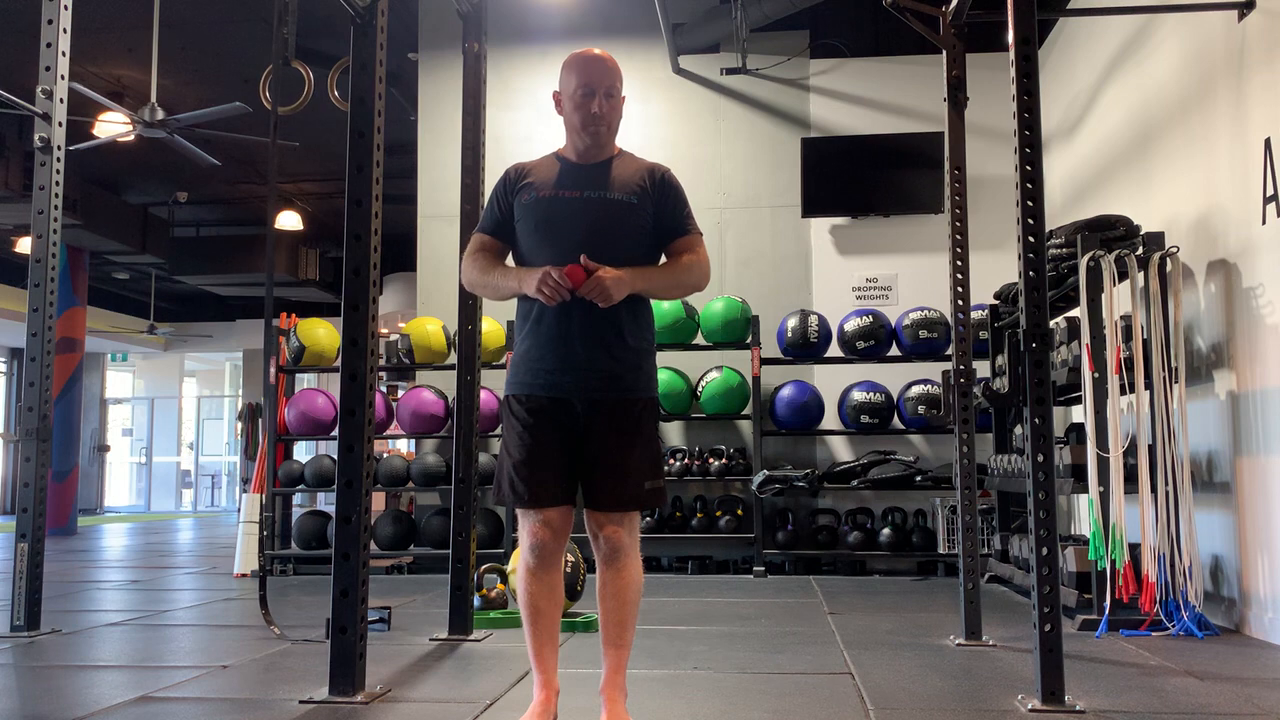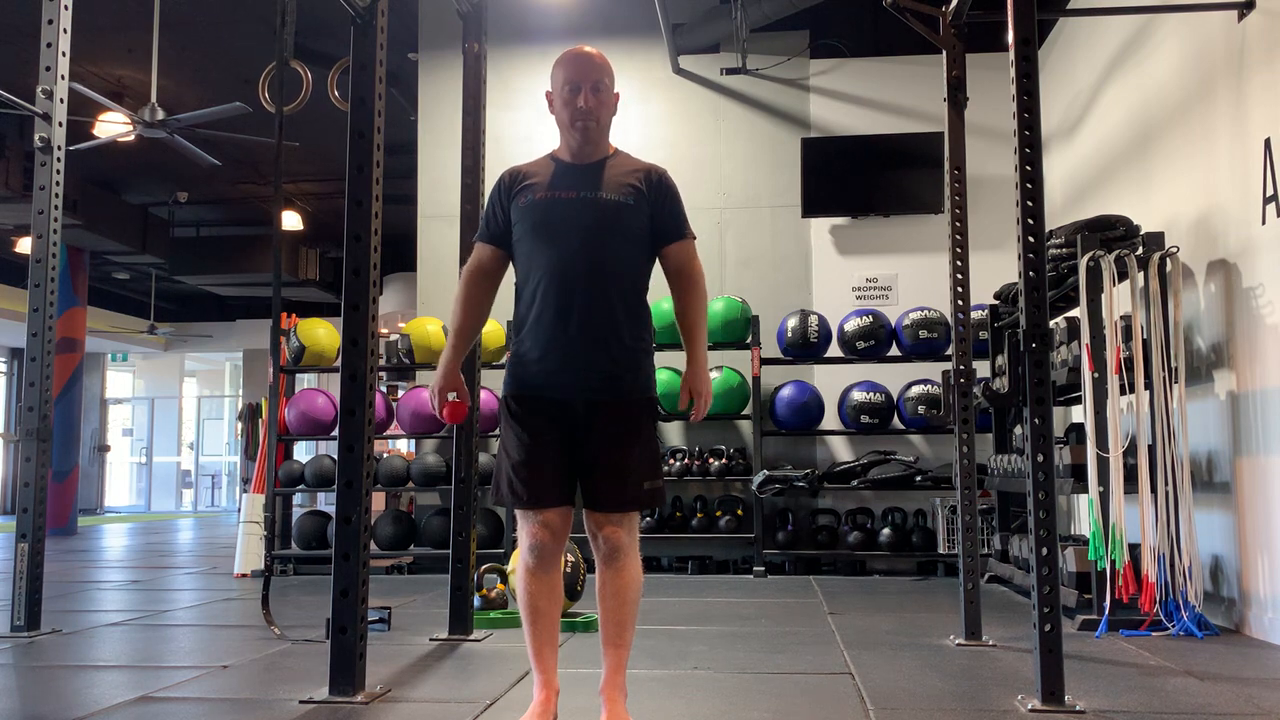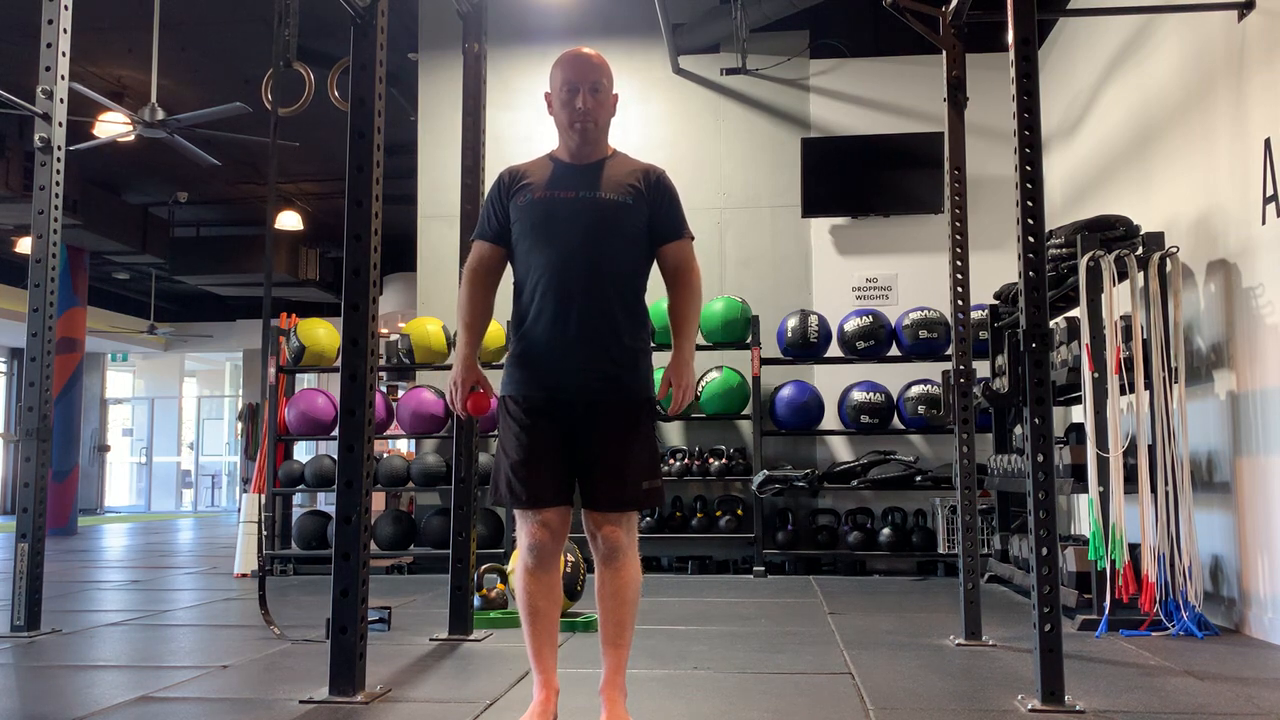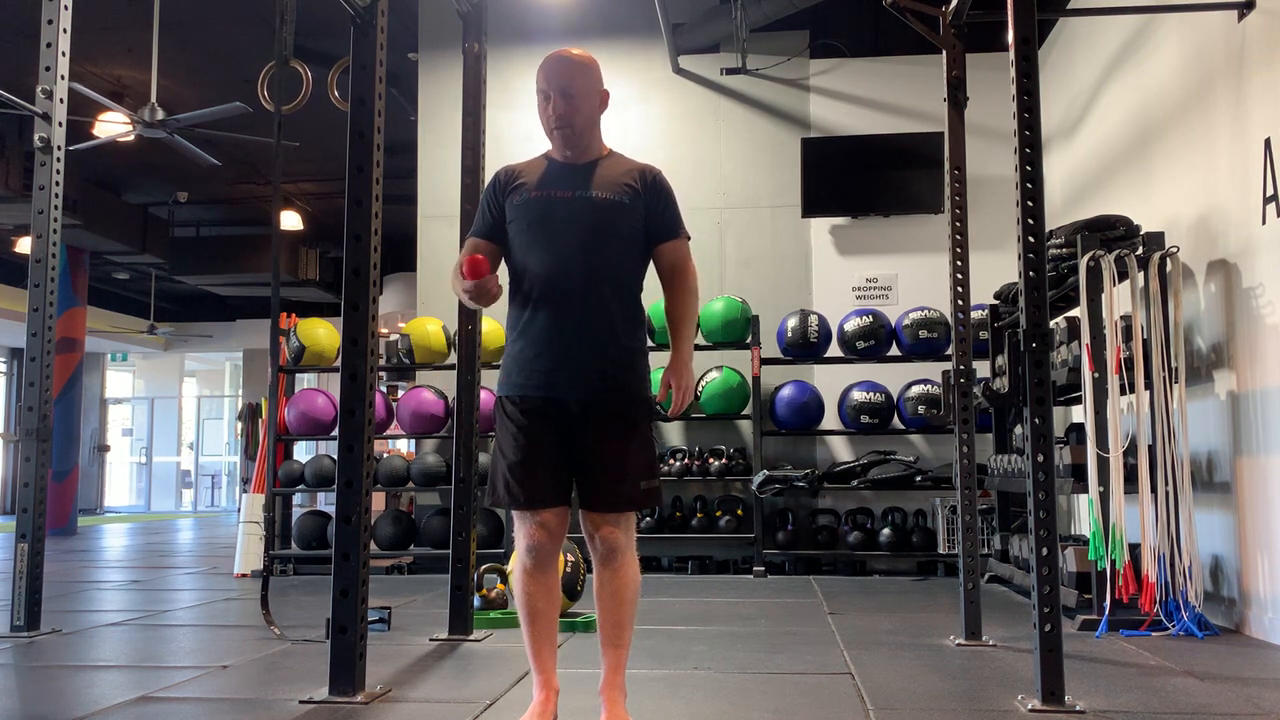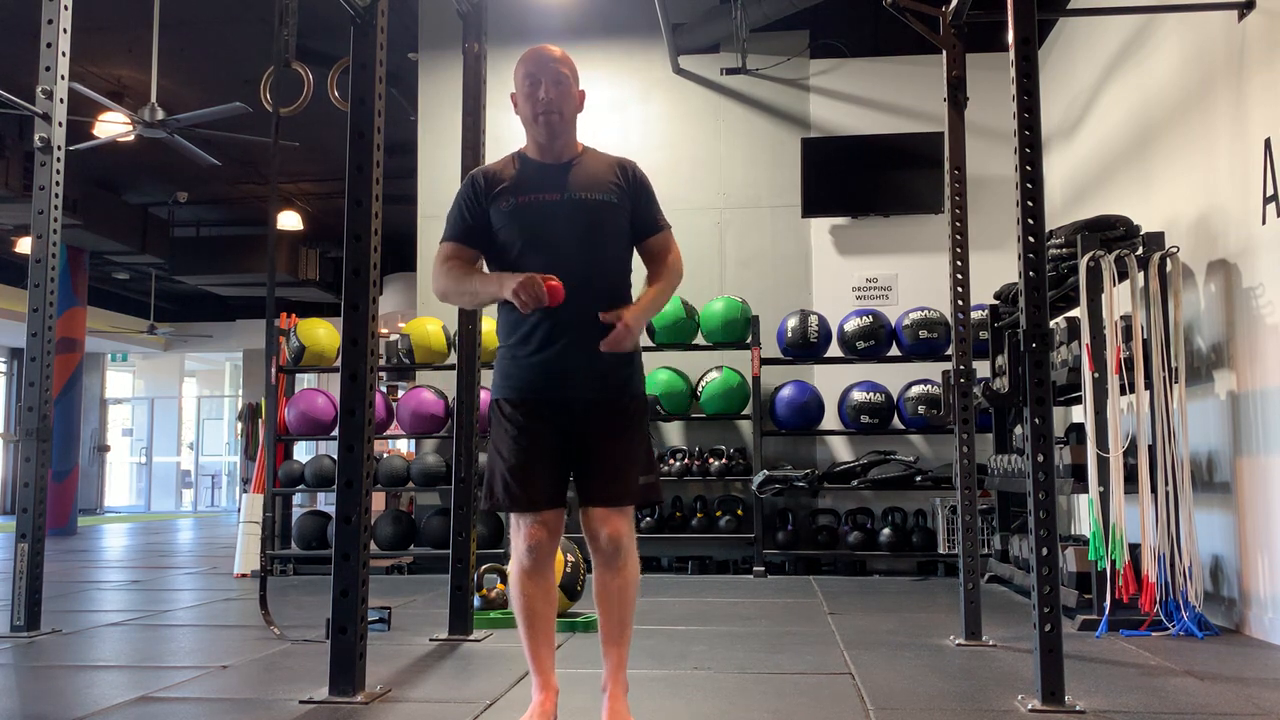
dt=1s
person 1, frame 1
left shoulder: (652, 181)
right shoulder: (520, 181)
left elbow: (695, 267)
right elbow: (474, 267)
left wrist: (630, 278)
right wrist: (524, 278)
left hip: (622, 388)
right hip: (537, 386)
left knee: (616, 535)
right knee: (540, 536)
person 1, frame 2
left shoulder: (649, 182)
right shoulder: (517, 184)
left elbow: (686, 272)
right elbow: (481, 274)
left wrist: (697, 359)
right wrist: (451, 359)
left hip: (621, 391)
right hip: (535, 389)
left knee: (616, 537)
right knee: (539, 537)
person 1, frame 3
left shoulder: (647, 183)
right shoulder: (515, 184)
left elbow: (682, 271)
right elbow: (481, 270)
left wrist: (683, 353)
right wrist: (465, 352)
left hip: (620, 389)
right hip: (533, 388)
left knee: (615, 536)
right knee: (538, 537)
person 1, frame 4
left shoulder: (642, 181)
right shoulder: (510, 183)
left elbow: (678, 271)
right elbow: (470, 260)
left wrist: (682, 354)
right wrist: (469, 286)
left hip: (616, 388)
right hip: (529, 387)
left knee: (612, 536)
right knee: (535, 538)
person 1, frame 5
left shoulder: (621, 175)
right shoulder: (487, 184)
left elbow: (667, 257)
right elbow: (446, 279)
left wrist: (642, 308)
right wrist: (500, 285)
left hip: (611, 386)
right hip: (525, 390)
left knee: (612, 534)
right knee: (532, 539)
